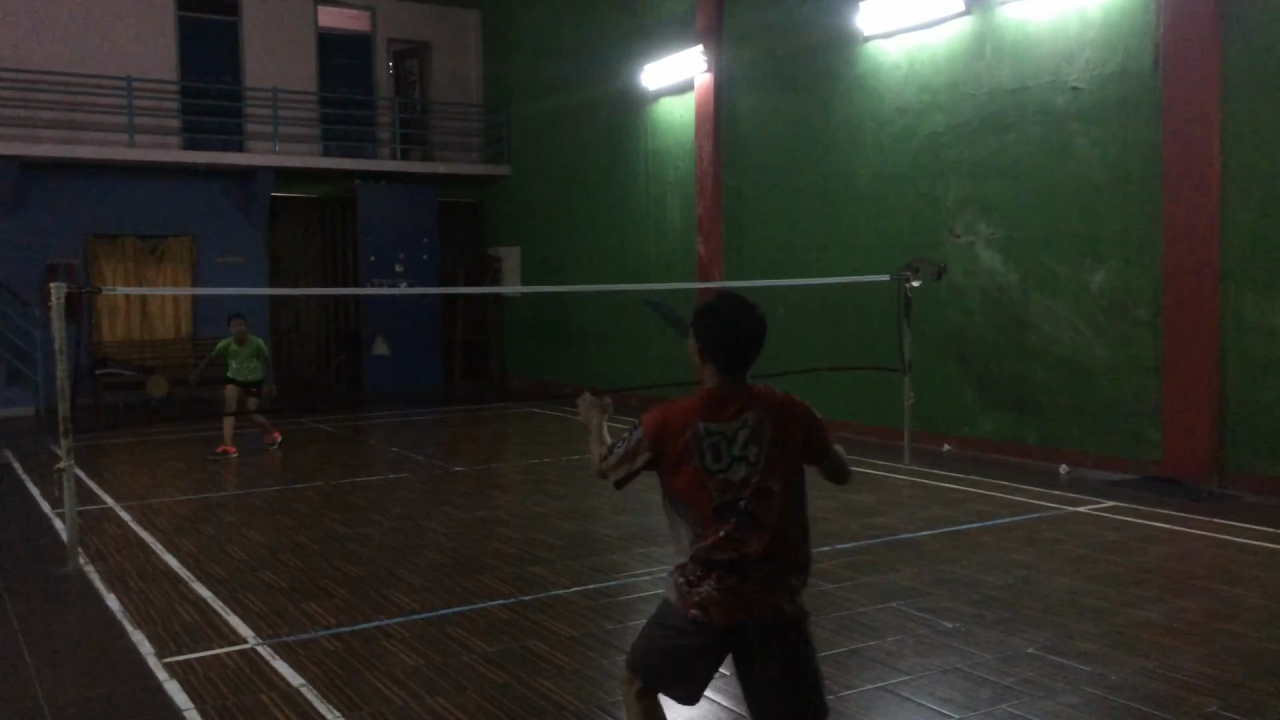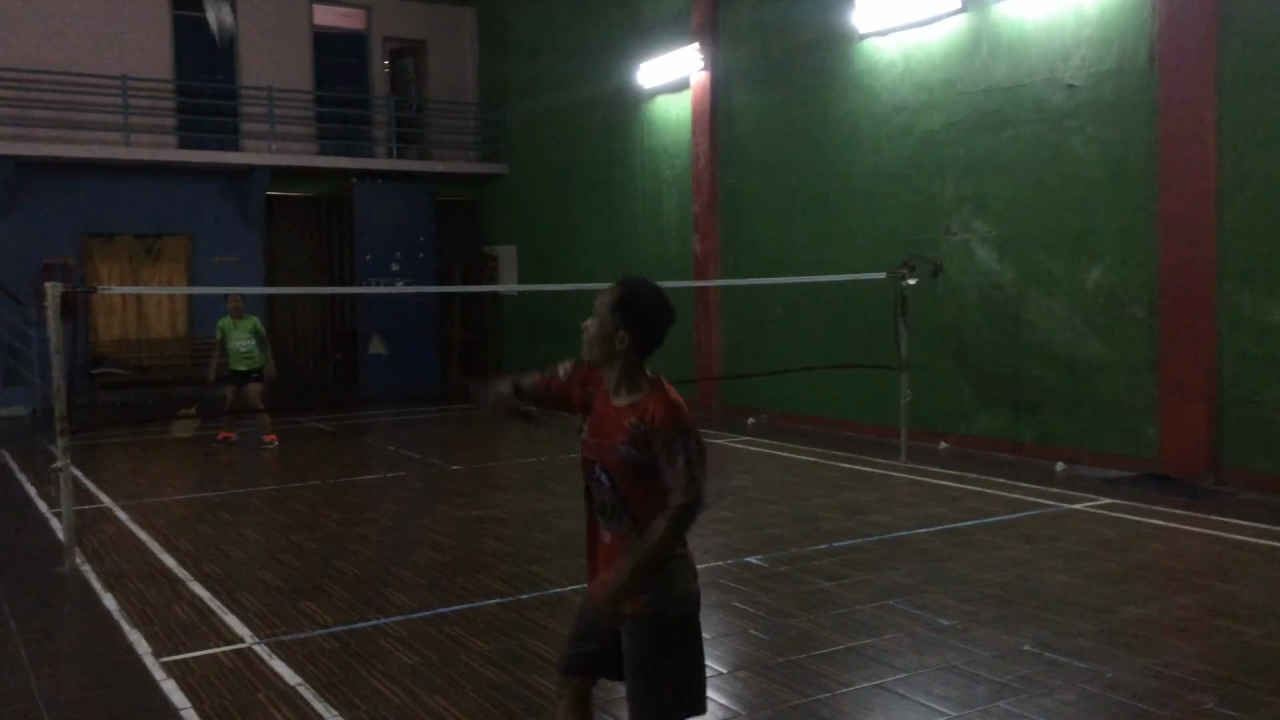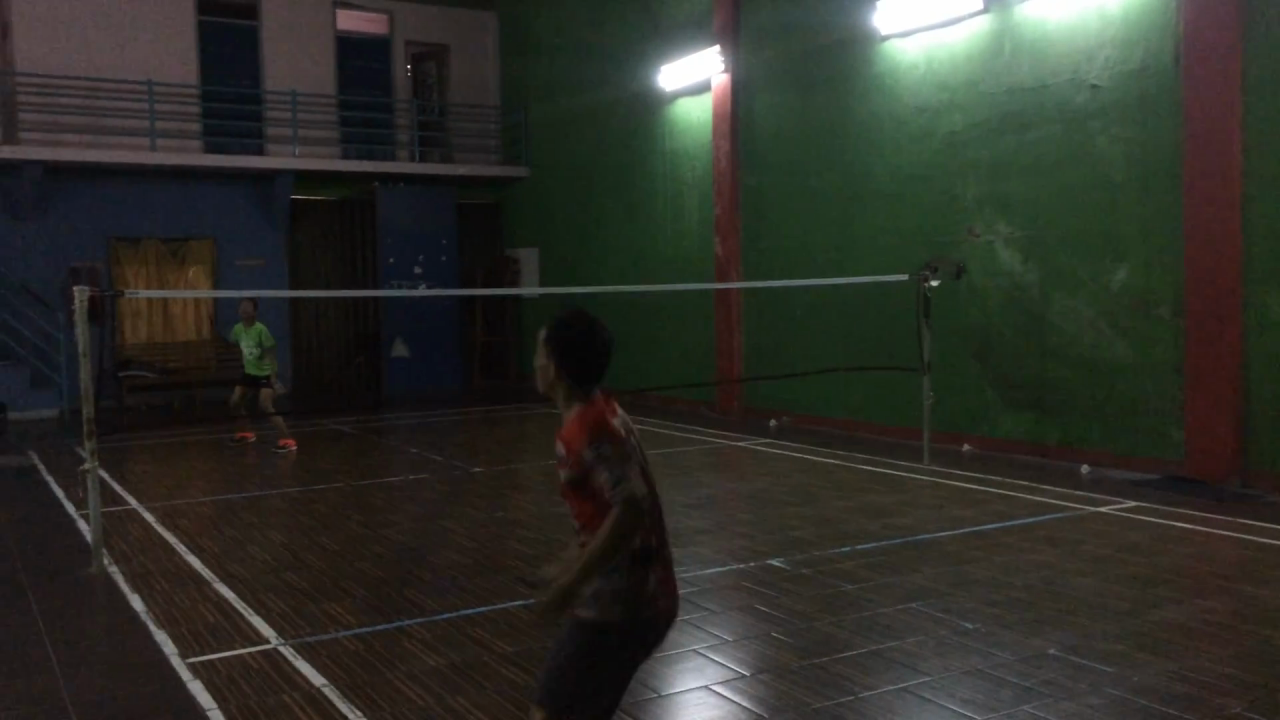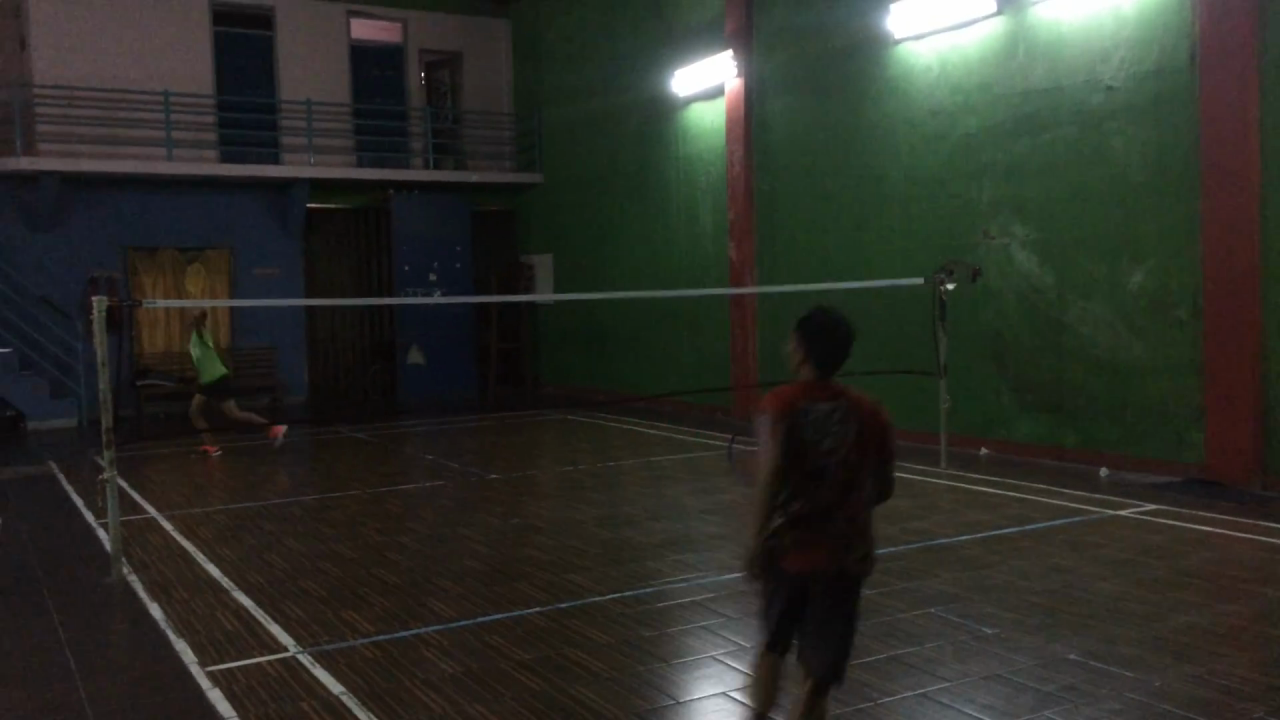
dt=0.5s
person 1, frame 1
left shoulder: (669, 423)
right shoulder: (791, 415)
left elbow: (606, 467)
right elbow: (840, 473)
left wrist: (595, 418)
left hip: (698, 600)
right hip: (774, 602)
left knee: (638, 685)
person 1, frame 2
left shoulder: (664, 416)
right shoulder: (587, 383)
left elbow: (685, 505)
right elbow: (523, 391)
left wrist: (625, 573)
right wrist: (510, 392)
left hip: (657, 597)
right hip: (610, 590)
right knee: (571, 684)
person 1, frame 3
left shoulder: (588, 430)
right shoulder: (594, 418)
left elbow: (629, 507)
left wrist: (570, 582)
right wrist: (570, 572)
left hip: (619, 603)
right hip: (642, 597)
person 1, frame 4
left shoulder: (780, 405)
right shoulder: (869, 414)
left elbow: (771, 472)
right elbow: (883, 489)
left wrist: (757, 538)
left hip: (784, 554)
right hip: (843, 557)
left knee: (772, 649)
right knee: (819, 673)
